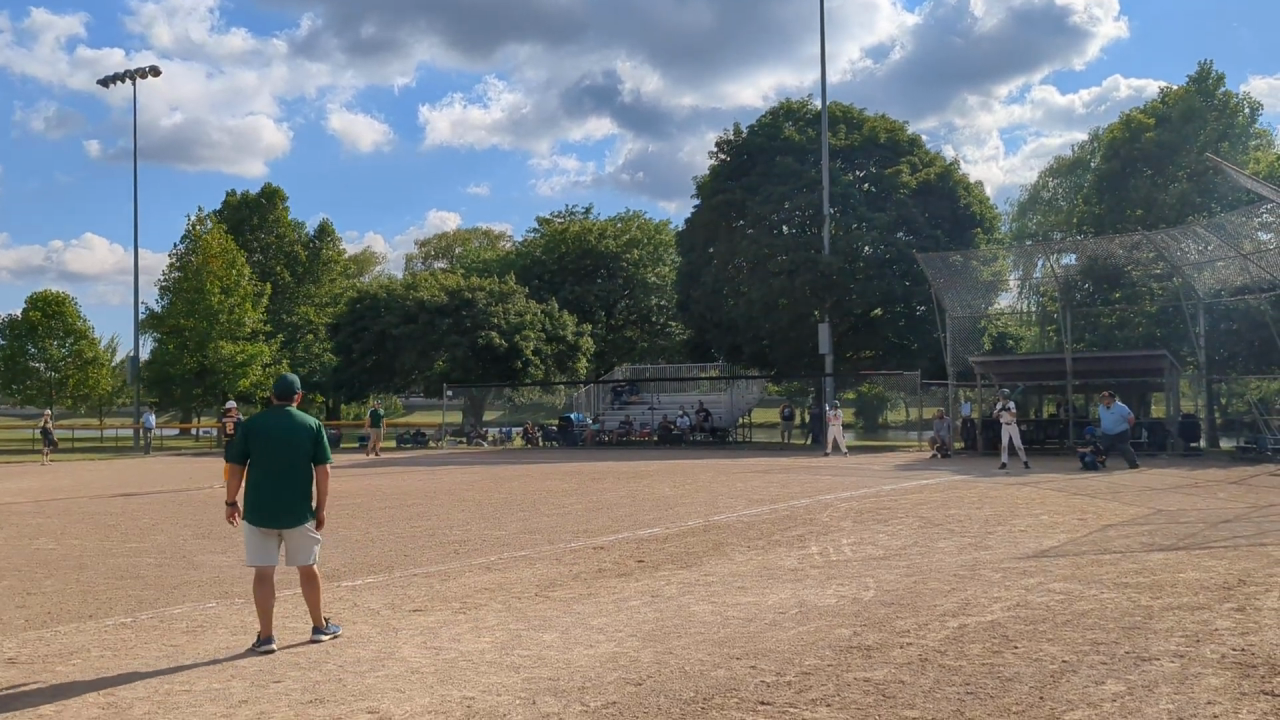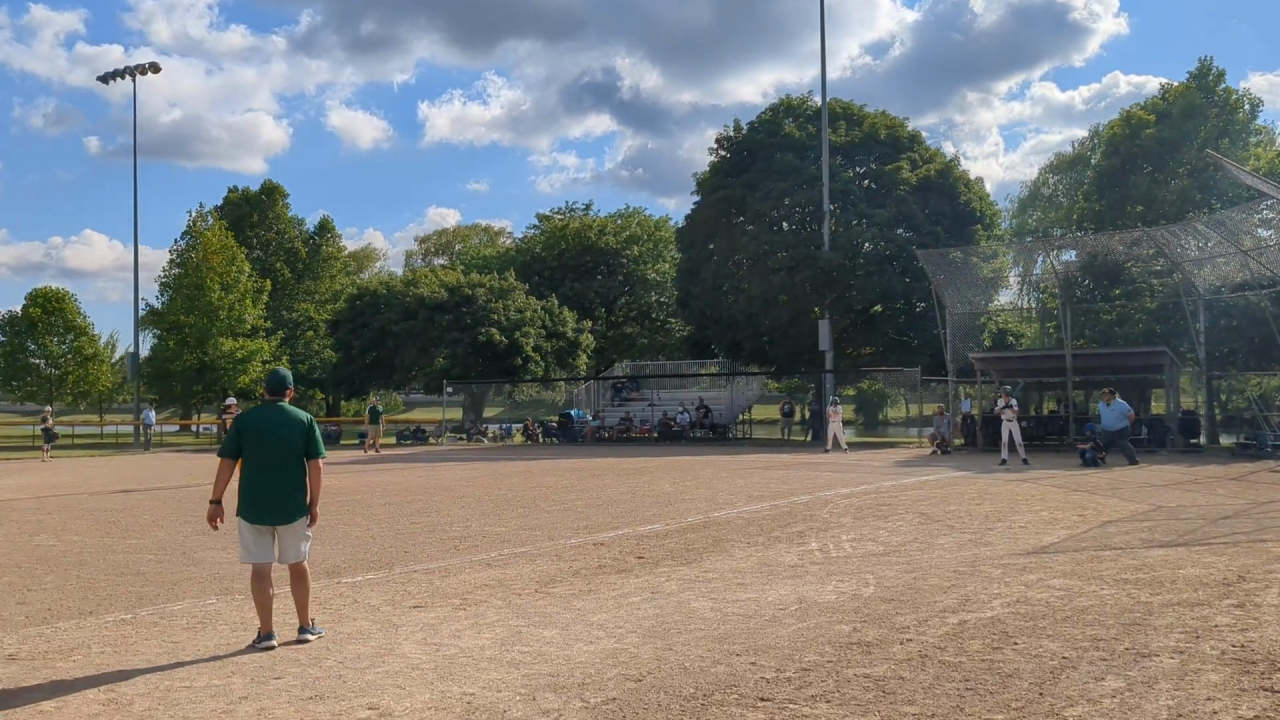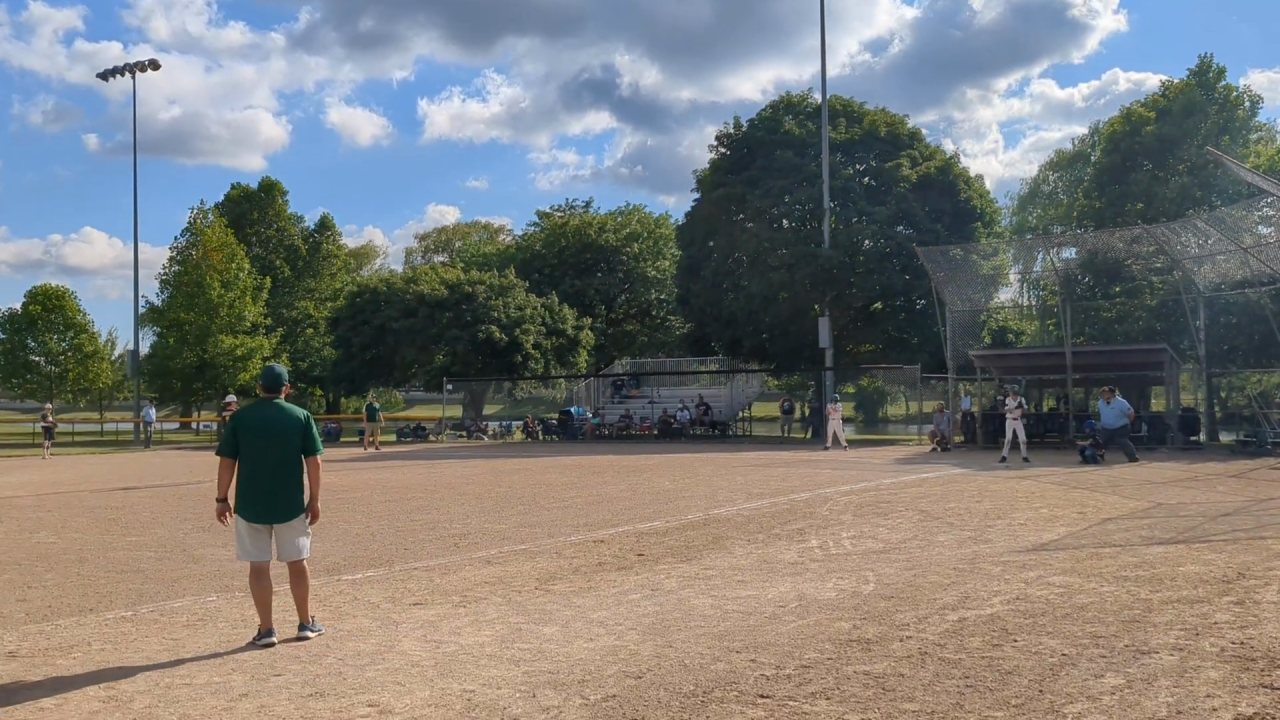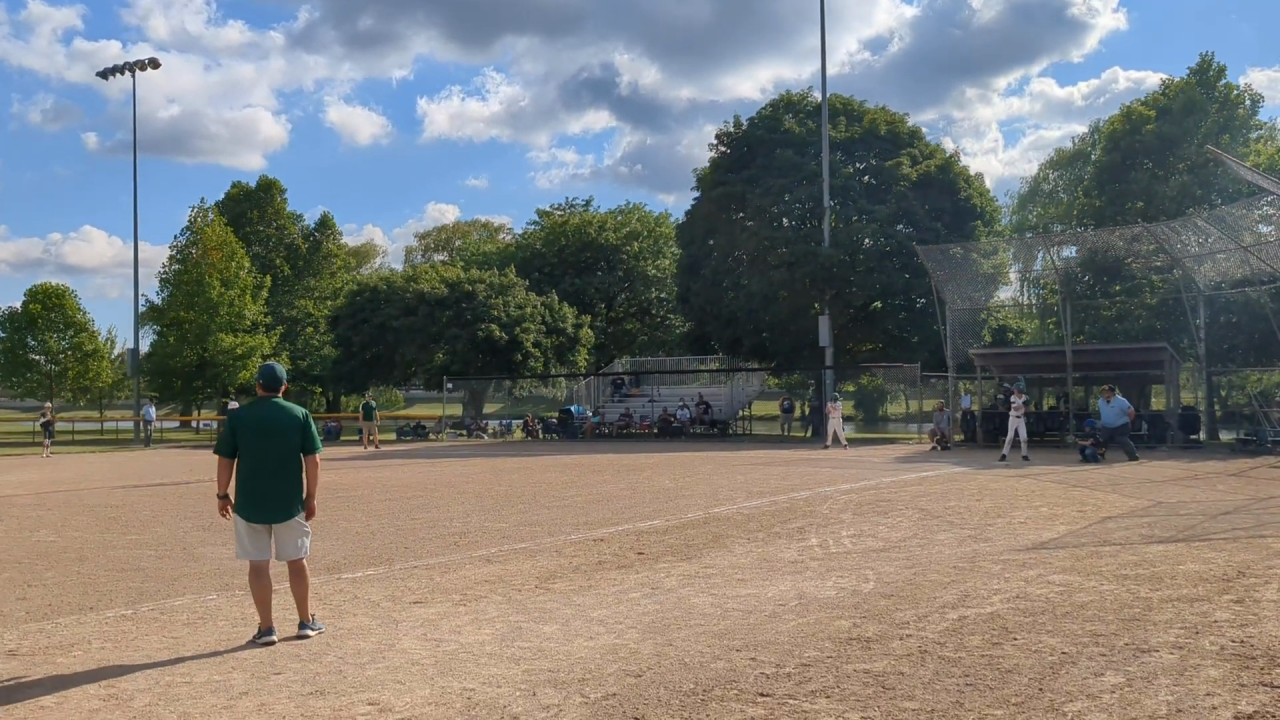
dt=0.3s
person 1, frame 1
left shoulder: (251, 424)
right shoulder: (312, 425)
left elbow: (236, 468)
right elbow: (323, 470)
left wrist: (231, 502)
right wrist: (321, 507)
left hip: (259, 511)
right hip: (299, 512)
left knee: (263, 572)
right knee: (307, 567)
left ankle: (266, 636)
right ankle: (320, 626)
person 1, frame 2
left shoulder: (244, 420)
right shoulder: (305, 420)
left elbow: (227, 463)
right elbow: (316, 465)
left wrist: (215, 501)
right wrist: (314, 503)
left hip: (253, 507)
right hip: (293, 506)
left knee: (260, 568)
right knee: (298, 565)
left ankle: (267, 632)
right ankle: (306, 626)
person 1, frame 3
left shoulder: (240, 418)
right shoulder: (301, 416)
left elbow: (227, 462)
right elbow: (314, 462)
left wrist: (222, 499)
right wrist: (314, 500)
left hip: (250, 505)
right hip: (291, 505)
left knee: (259, 566)
right knee: (297, 563)
left ankle: (266, 629)
right ankle: (306, 623)
person 1, frame 4
left shoulder: (237, 417)
right shoulder: (300, 415)
left elbow: (225, 461)
right elbow: (312, 460)
left wrist: (223, 495)
right wrist: (311, 497)
left hip: (250, 504)
right hip: (289, 503)
left knee: (258, 565)
right knee: (296, 561)
left ankle: (266, 628)
right ankle: (306, 622)
